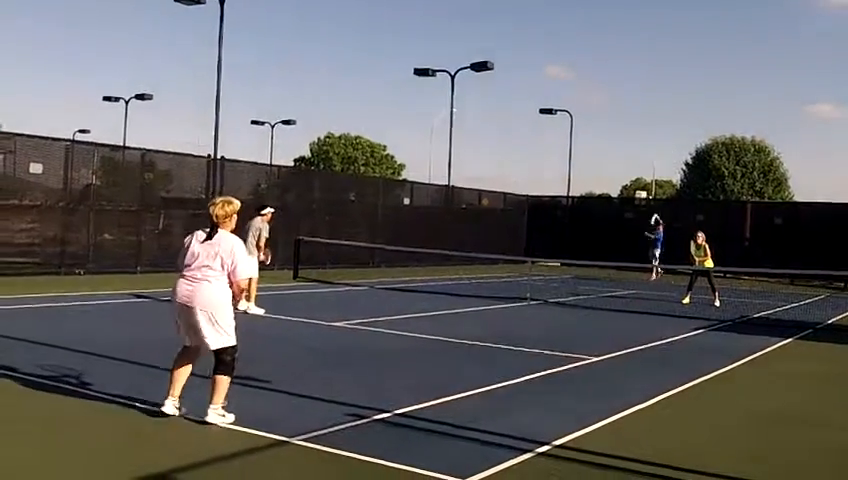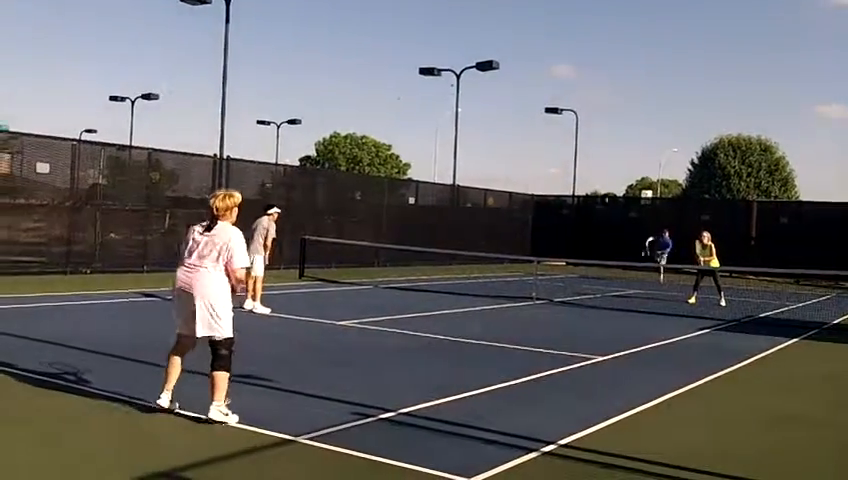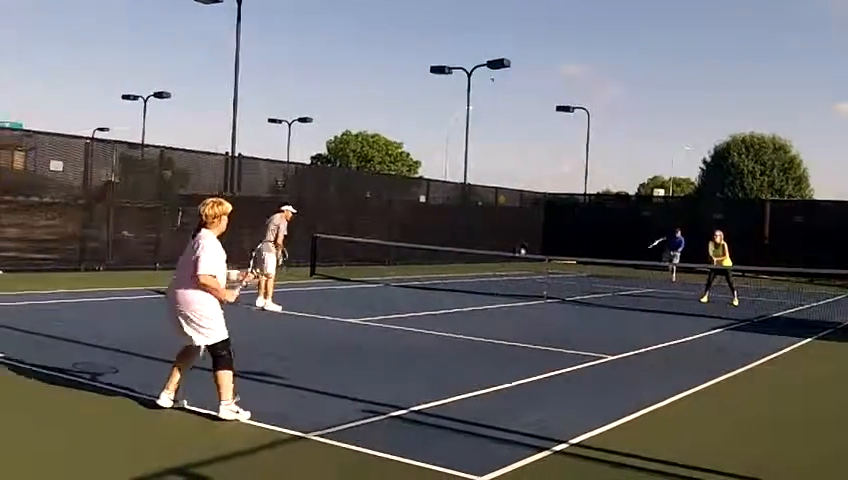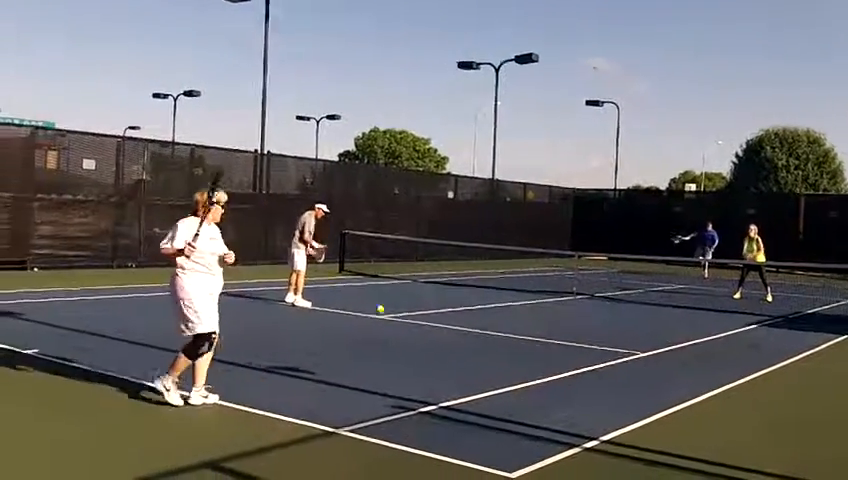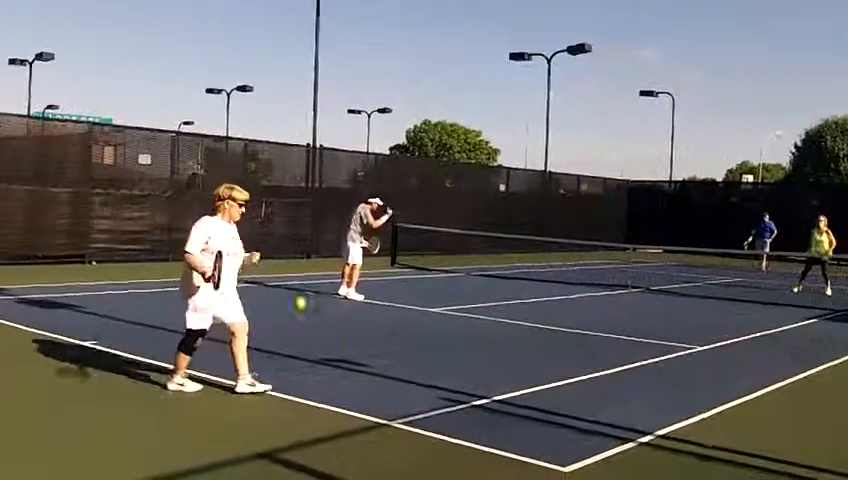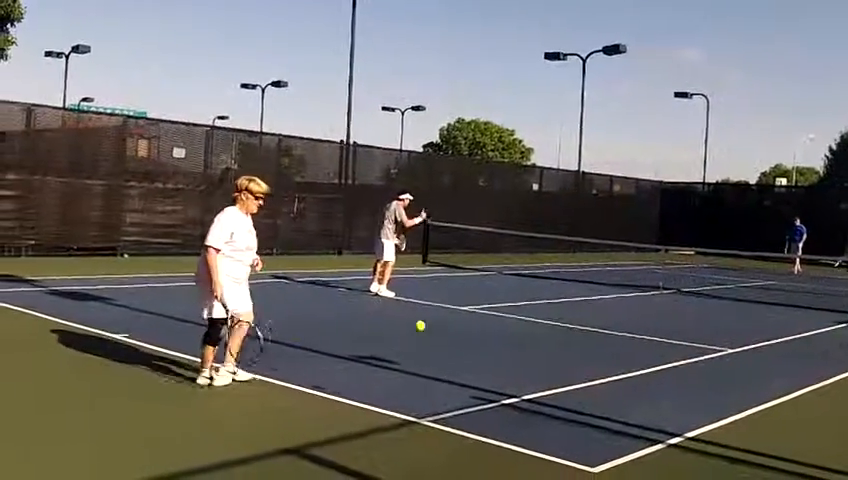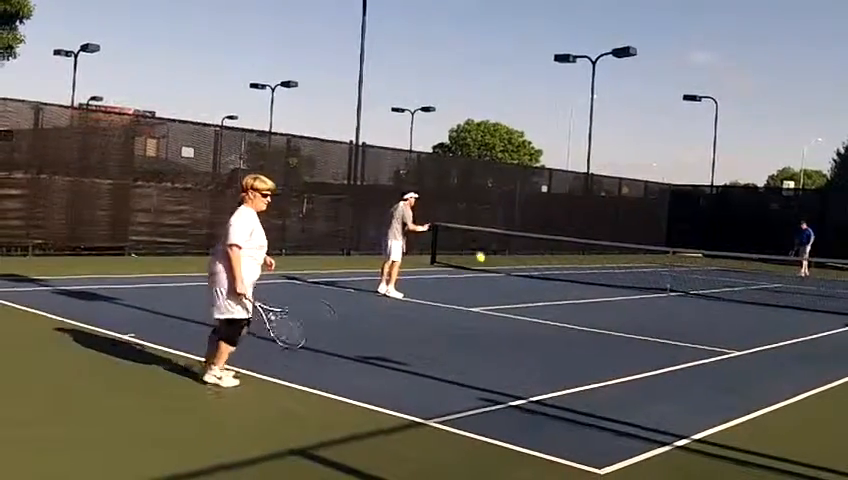
dt=0.3s
person 1, frame 1
left shoulder: (193, 237)
right shoulder: (234, 243)
left elbow: (182, 267)
right elbow: (241, 283)
right wrist: (236, 294)
left hip: (184, 296)
right hip: (212, 302)
left knee: (188, 351)
right knee: (226, 356)
left ankle: (172, 401)
right ankle: (216, 410)
person 1, frame 2
left shoulder: (195, 230)
right shoulder: (233, 234)
left elbow: (185, 258)
right elbow: (238, 274)
right wrist: (236, 286)
left hip: (185, 286)
right hip: (211, 292)
left knee: (183, 341)
right knee: (222, 349)
left ankle: (166, 394)
right ankle: (218, 407)
person 1, frame 3
left shoulder: (201, 238)
right shoulder: (208, 242)
right elbow: (204, 278)
right wrist: (225, 295)
left hip: (187, 301)
right hip: (197, 301)
left knee: (193, 348)
right knee: (222, 351)
left ankle: (167, 395)
right ankle: (228, 405)
person 1, frame 4
left shoulder: (213, 230)
right shoulder: (186, 225)
left elbow: (219, 253)
right elbow: (164, 249)
left wrist: (227, 257)
right wrist: (180, 251)
left hip: (207, 293)
right hip: (192, 290)
left knee: (206, 339)
right knee: (205, 339)
left ankle: (198, 390)
right ankle: (168, 380)
person 1, frame 5
left shoulder: (231, 227)
right shoulder: (205, 225)
right elbow: (189, 255)
left wrist: (248, 258)
right wrist: (204, 272)
left hip: (225, 289)
right hip: (202, 288)
left knee: (240, 328)
right knee: (196, 333)
left ankle: (244, 380)
right ankle: (177, 378)
person 1, frame 6
left shoulder: (246, 218)
right shoulder: (227, 218)
right elbow: (210, 250)
left wrist: (254, 259)
right wrist: (216, 282)
left hip: (237, 279)
right hip: (219, 279)
left knee: (245, 319)
right knee: (218, 323)
left ankle: (228, 366)
right ankle: (206, 373)
person 1, frame 7
left shoulder: (250, 216)
right shoulder: (243, 217)
right elbow: (233, 249)
left wrist: (263, 258)
right wrist: (240, 283)
left hip: (232, 277)
right hip: (231, 278)
left knee: (227, 323)
right knee: (238, 324)
left ankle: (210, 366)
right ankle: (215, 370)
